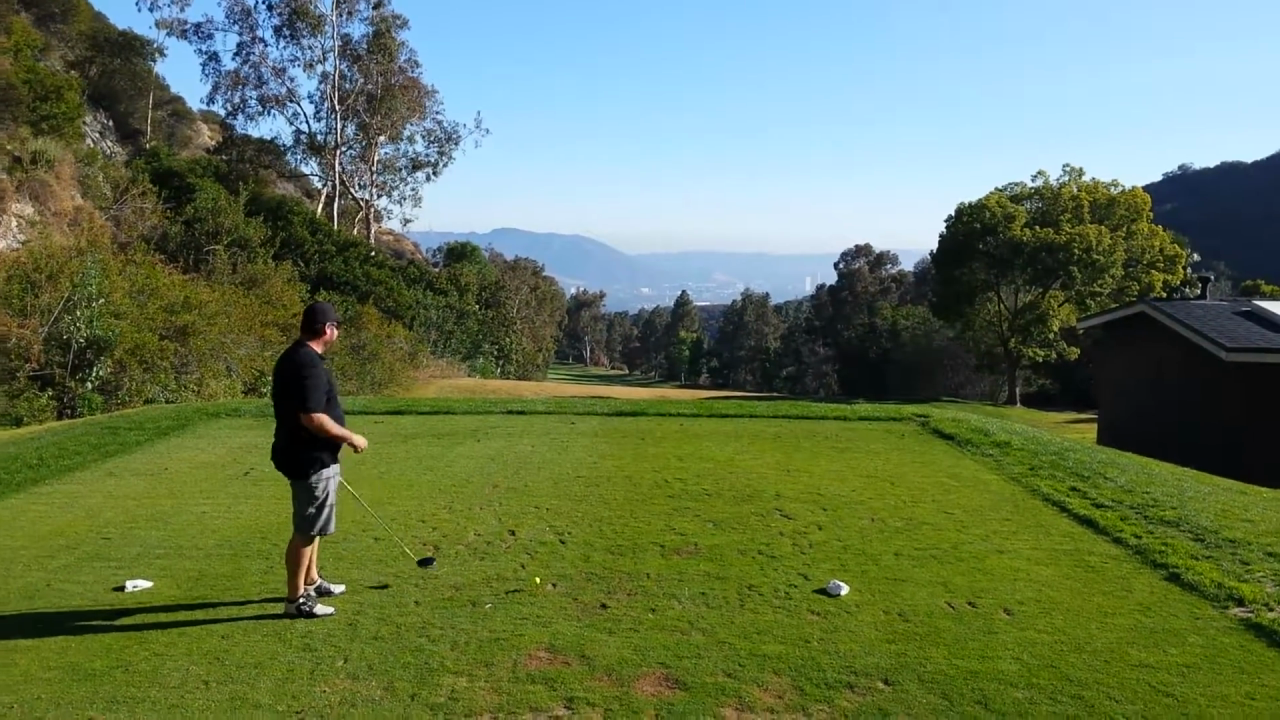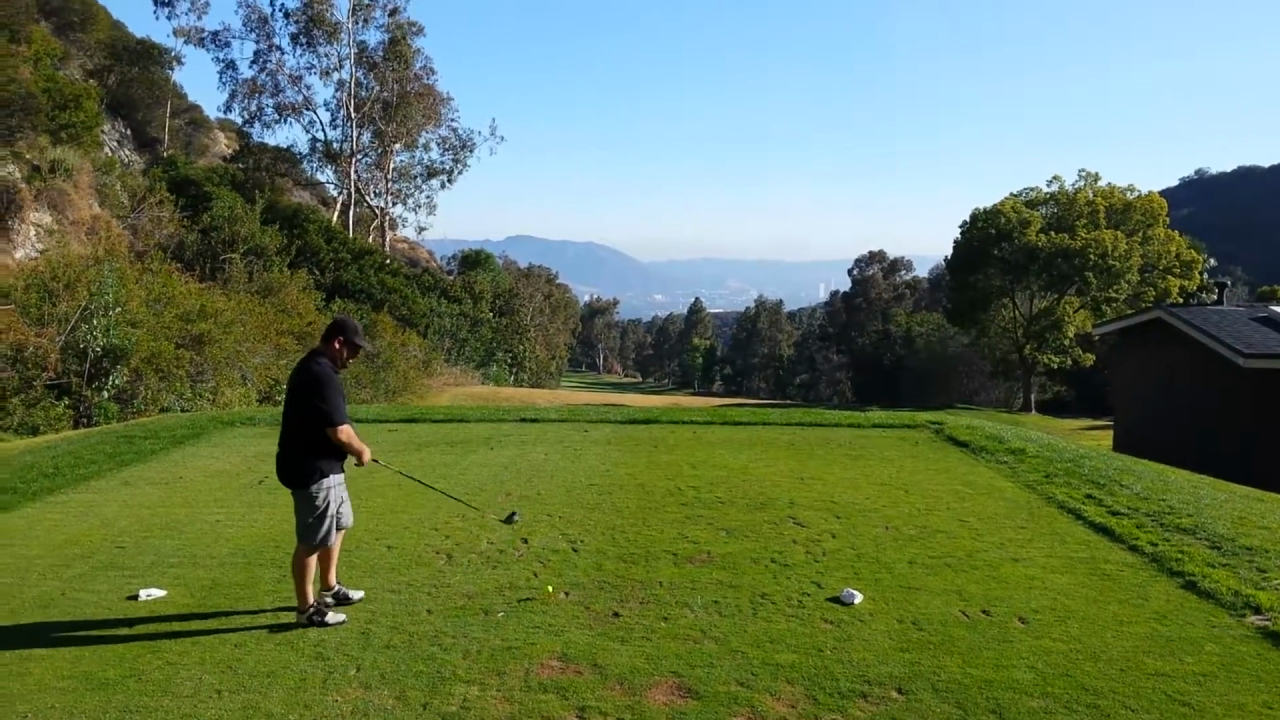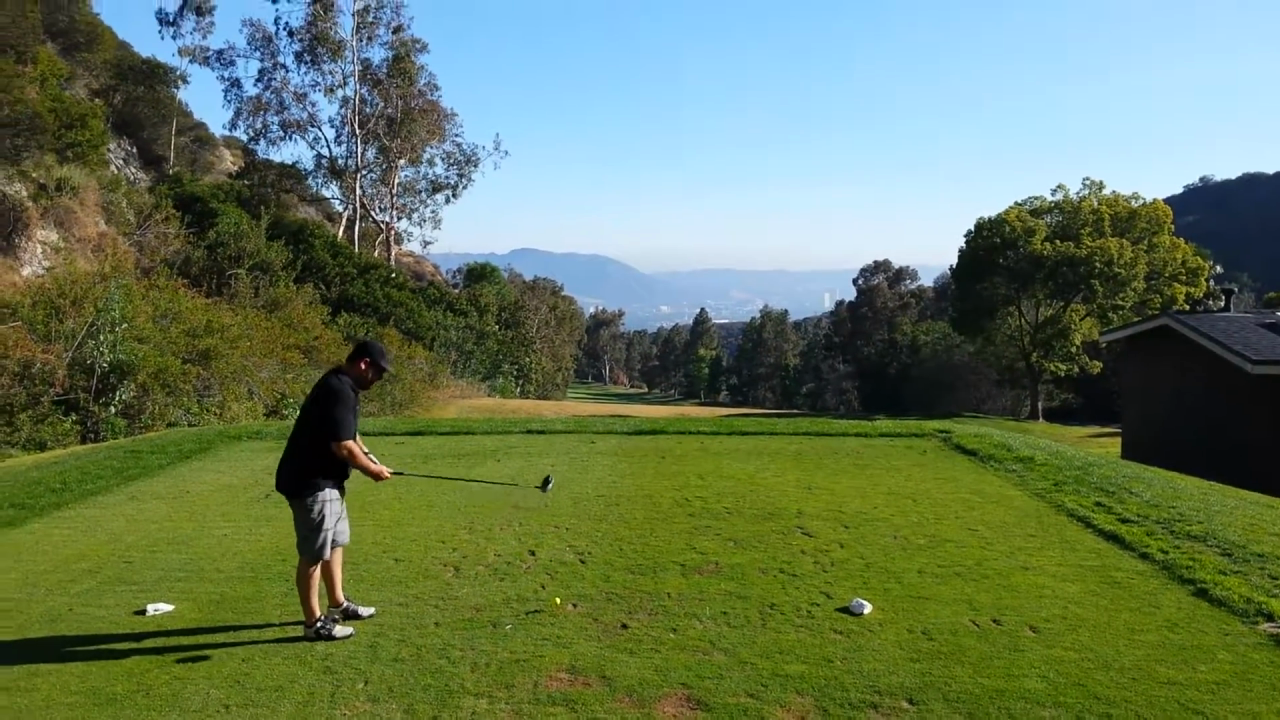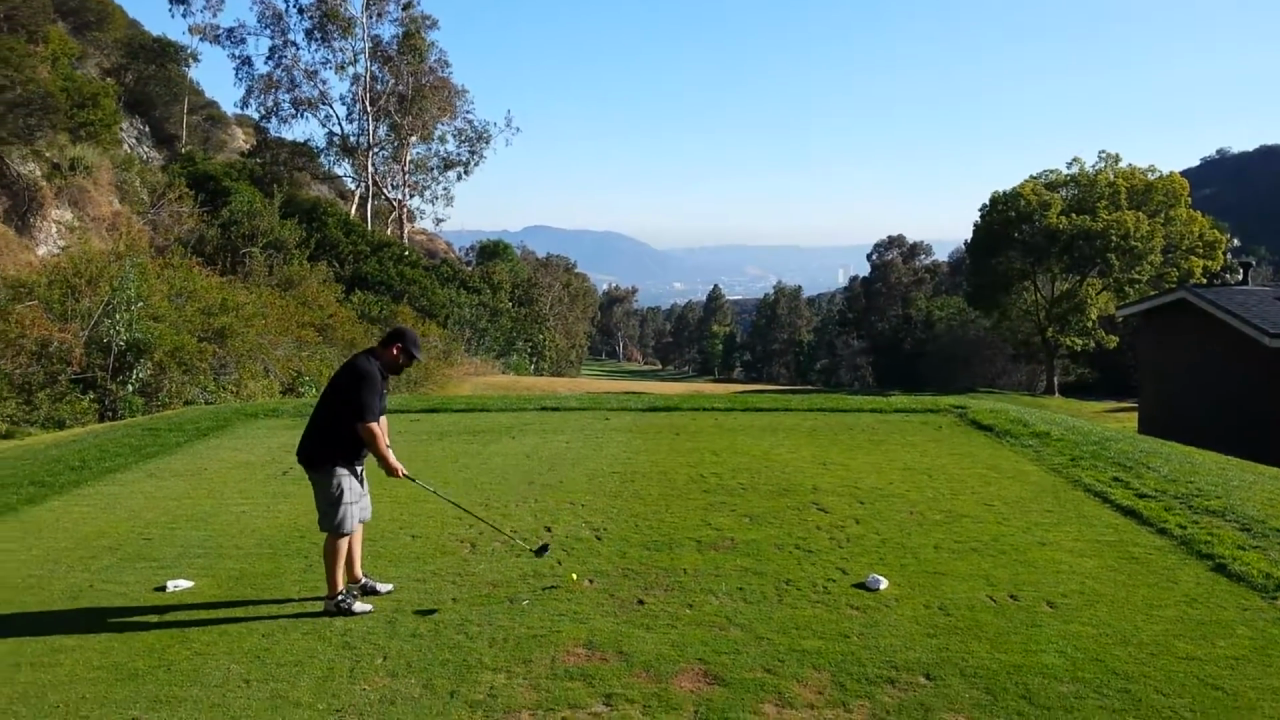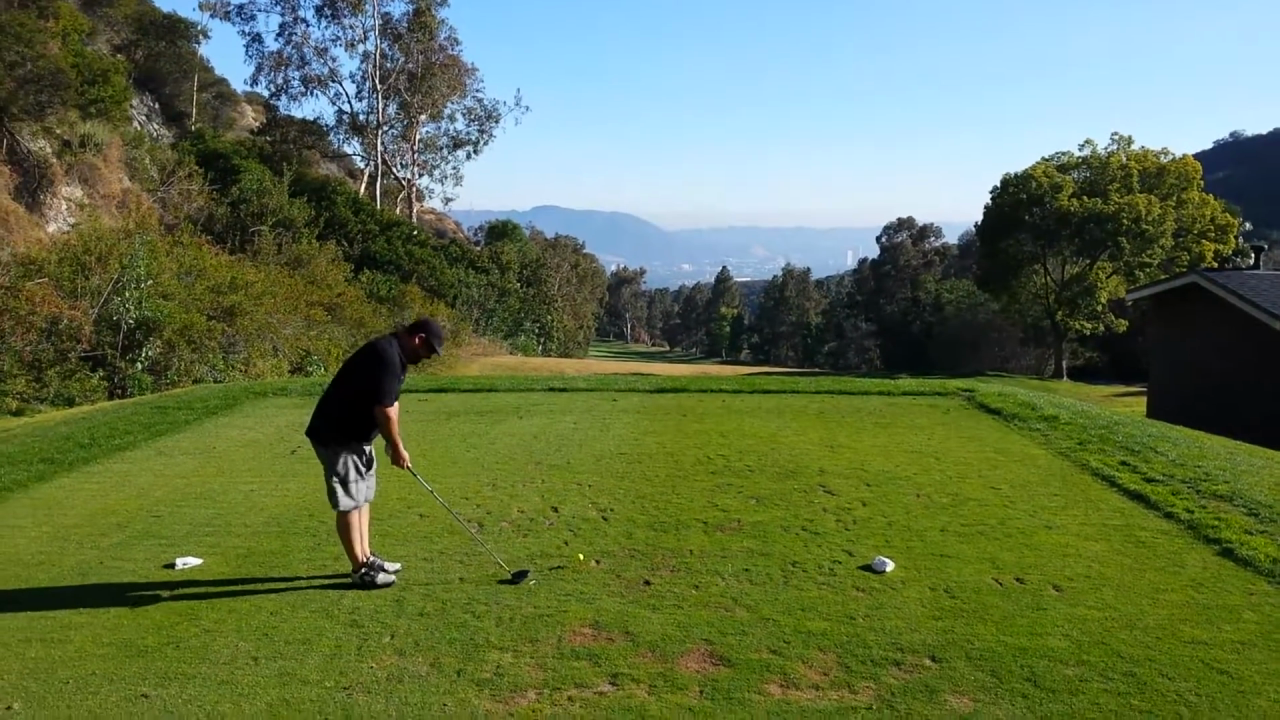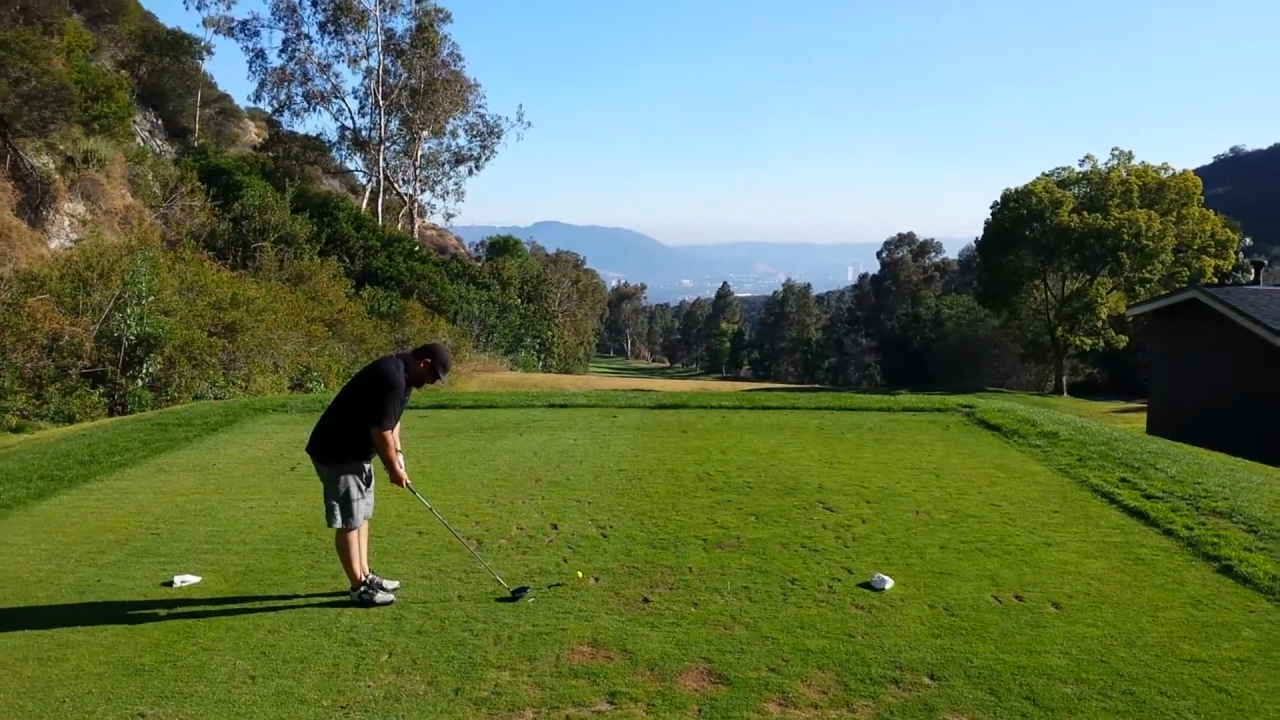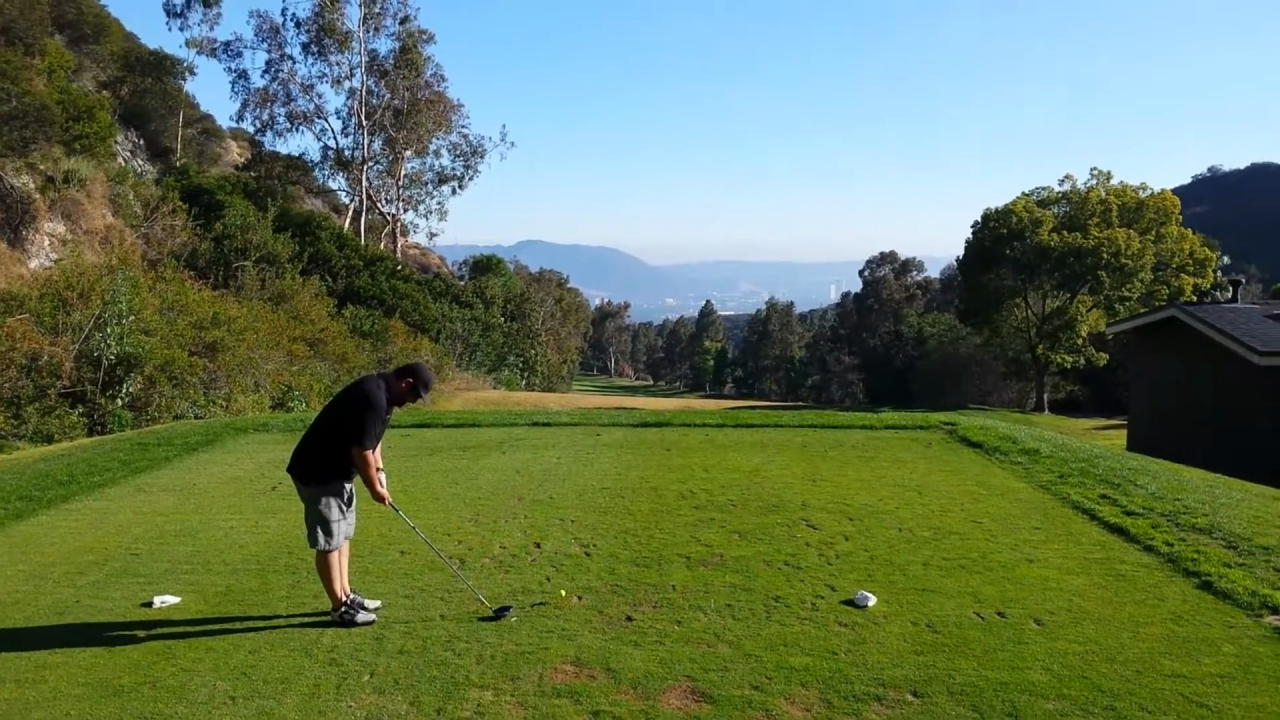
dt=0.3s
person 1, frame 1
left shoulder: (294, 357)
right shoulder: (308, 364)
right elbow: (313, 418)
right wrist: (351, 437)
left hip: (301, 454)
right hip: (310, 458)
left knee: (310, 525)
right knee: (306, 529)
left ankle: (310, 581)
right ankle: (295, 599)
person 1, frame 2
left shoulder: (315, 367)
right shoulder: (322, 375)
right elbow: (338, 432)
left wrist: (355, 446)
right wrist: (360, 450)
left hip: (322, 466)
right hip: (314, 469)
left knee: (337, 524)
right knee: (312, 540)
left ankle: (329, 588)
right ankle: (306, 609)
person 1, frame 3
left shoulder: (341, 385)
right shoulder: (339, 391)
left elbow: (348, 434)
right elbow: (342, 447)
left wrist: (367, 455)
right wrist: (371, 469)
left hip: (325, 480)
right hip: (311, 482)
left knee: (335, 543)
right knee: (314, 553)
left ankle: (338, 604)
right ankle: (314, 623)
person 1, frame 4
left shoulder: (377, 370)
right shoulder: (365, 372)
left elbow: (378, 416)
right elbow: (367, 427)
left wrist: (387, 450)
right wrist: (388, 461)
left hip: (347, 456)
right hip: (328, 458)
left knee: (357, 518)
right knee: (341, 526)
left ankle: (356, 580)
right ankle: (335, 597)
person 1, frame 5
left shoulder: (395, 354)
right shoulder: (386, 356)
left elbow: (391, 403)
right elbow: (384, 411)
left wrist: (394, 444)
right wrist: (398, 449)
left hip: (355, 433)
right hip: (337, 435)
left knee: (362, 496)
right knee: (350, 502)
left ankle: (365, 557)
right ankle: (360, 569)
person 1, frame 6
left shoulder: (398, 370)
right shoulder: (392, 377)
left elbow: (391, 420)
right elbow: (380, 431)
left wrist: (397, 453)
right wrist: (394, 469)
left hip: (355, 451)
right hip: (337, 452)
left knee: (361, 514)
right knee: (348, 520)
left ankle: (365, 575)
right ankle: (359, 587)
person 1, frame 7
left shoulder: (380, 389)
right shoulder: (373, 397)
left elbow: (371, 439)
right elbow: (361, 451)
left wrist: (379, 470)
right wrist: (375, 487)
left hip: (337, 471)
right hip: (318, 473)
left knee: (342, 535)
right knee: (329, 541)
left ankle: (346, 595)
right ankle: (340, 607)
